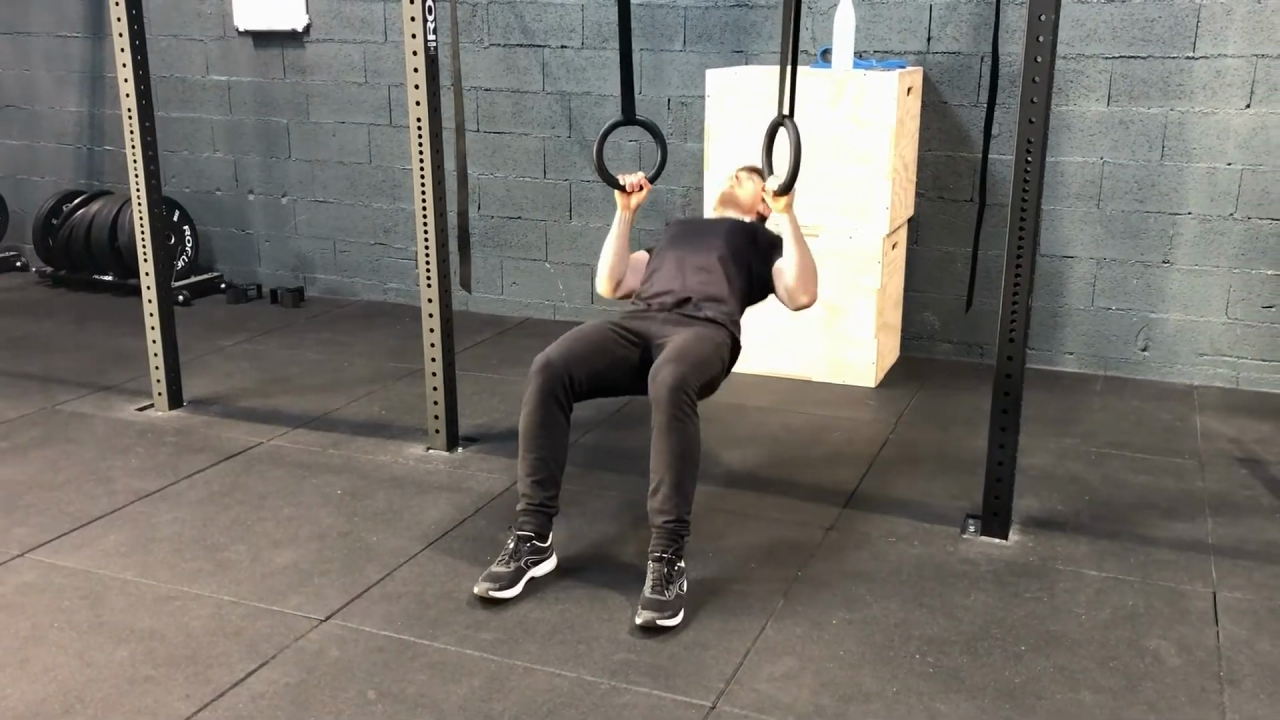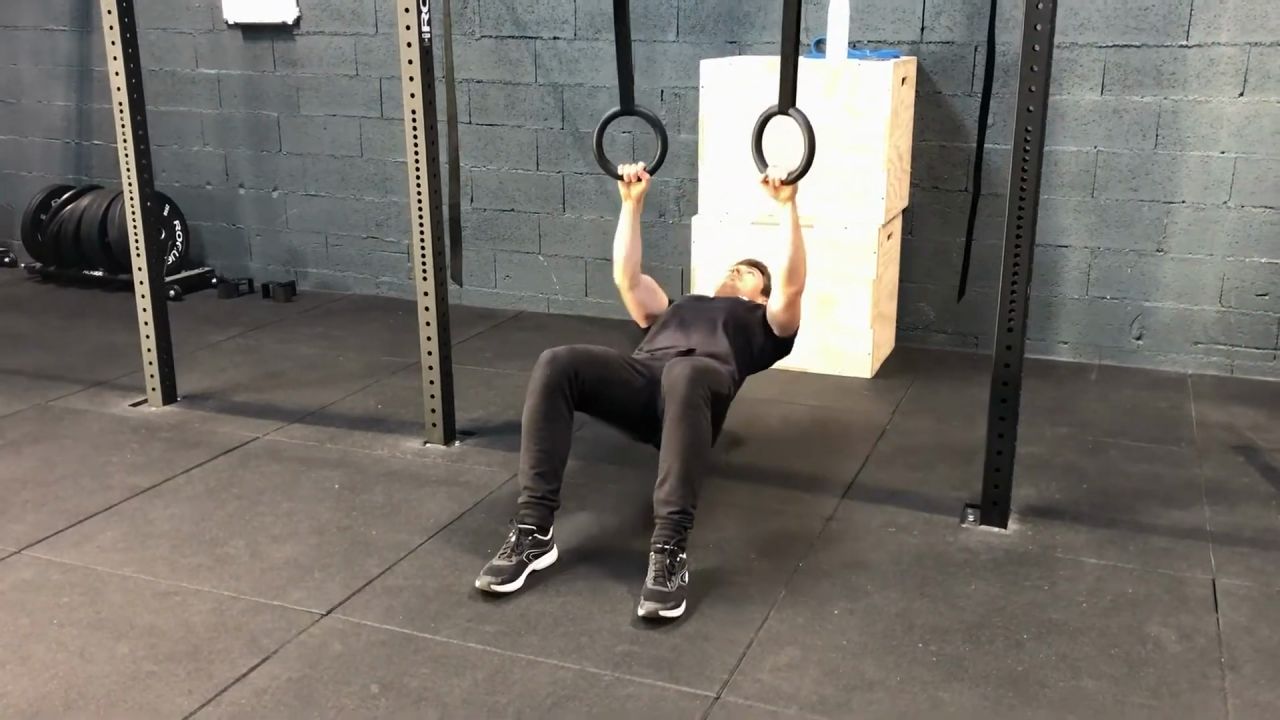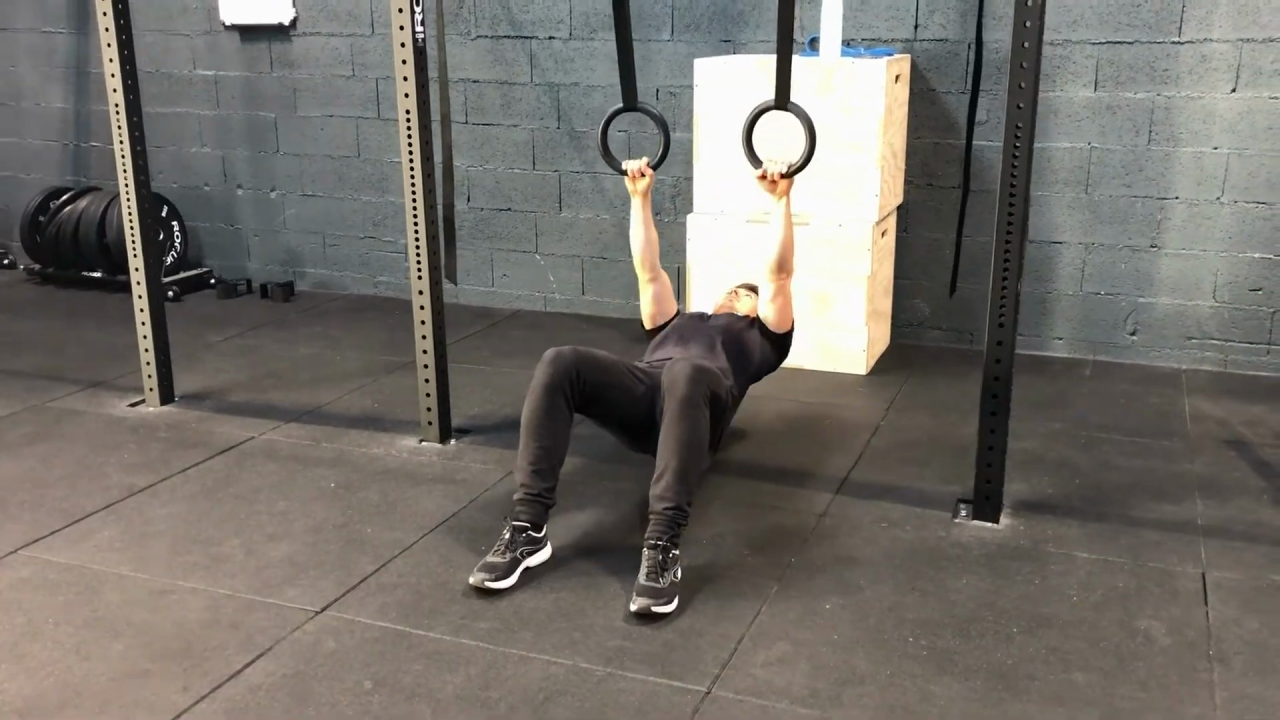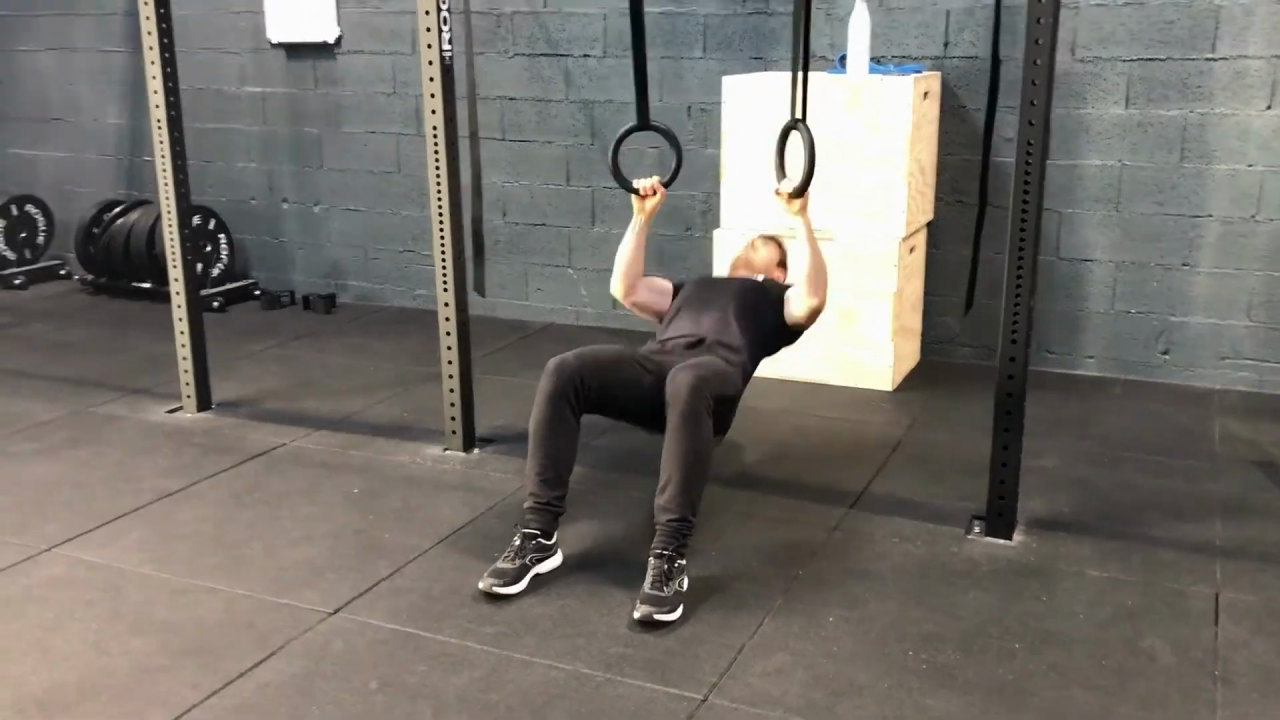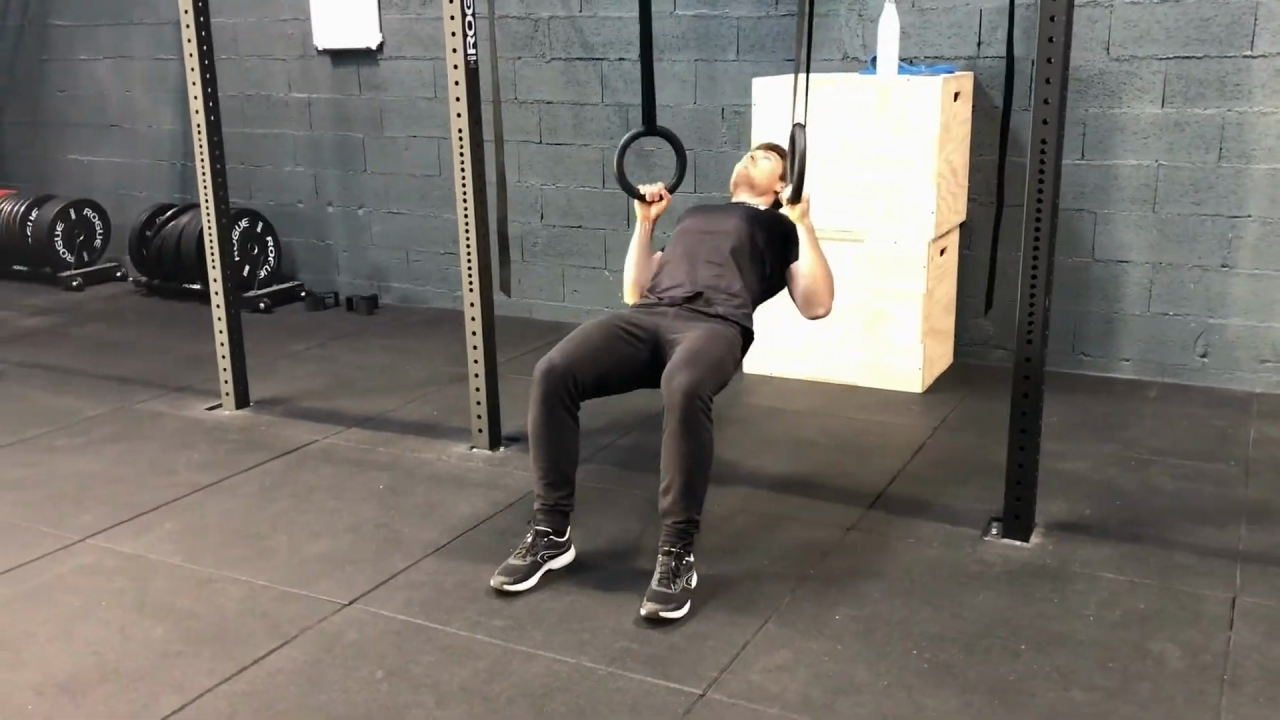
dt=0.5s
person 1, frame 1
left shoulder: (763, 240)
right shoulder: (677, 229)
left elbow: (802, 297)
right elbow: (609, 285)
left wrist: (786, 213)
right wrist: (625, 212)
left hip: (703, 329)
right hip: (639, 322)
left knee: (670, 385)
right knee: (548, 372)
left ankle: (667, 559)
right ankle: (533, 538)
person 1, frame 2
left shoulder: (763, 326)
right shoulder: (678, 308)
left elbow: (791, 286)
right elbow: (627, 276)
left wrist: (786, 205)
right wrist: (632, 202)
left hip: (700, 386)
right hip: (642, 378)
left knee: (684, 377)
right knee: (555, 365)
left ankle: (669, 551)
right ankle: (533, 531)
person 1, frame 3
left shoulder: (762, 337)
right shoulder: (679, 322)
left elbow: (777, 276)
right elbow: (648, 271)
left wrist: (781, 199)
right wrist: (640, 196)
left hip: (700, 395)
right hip: (640, 391)
left knee: (685, 375)
right knee: (558, 364)
left ankle: (662, 546)
right ankle: (527, 527)
person 1, frame 4
left shoulder: (776, 299)
right shoulder: (696, 286)
left elbow: (811, 302)
right elbow: (624, 289)
left wrist: (799, 218)
right wrist: (643, 216)
left hip: (713, 370)
right hip: (656, 364)
left knee: (687, 387)
right knee: (562, 372)
left ankle: (669, 556)
right ankle: (538, 534)
person 1, frame 5
left shoulder: (779, 229)
right shoulder: (694, 216)
left elbow: (816, 306)
right elbow: (635, 294)
left wrist: (802, 221)
right wrist: (645, 223)
left hip: (715, 324)
right hip: (650, 316)
left knee: (684, 389)
right knee: (552, 374)
left ankle: (677, 553)
right ankle: (551, 532)
